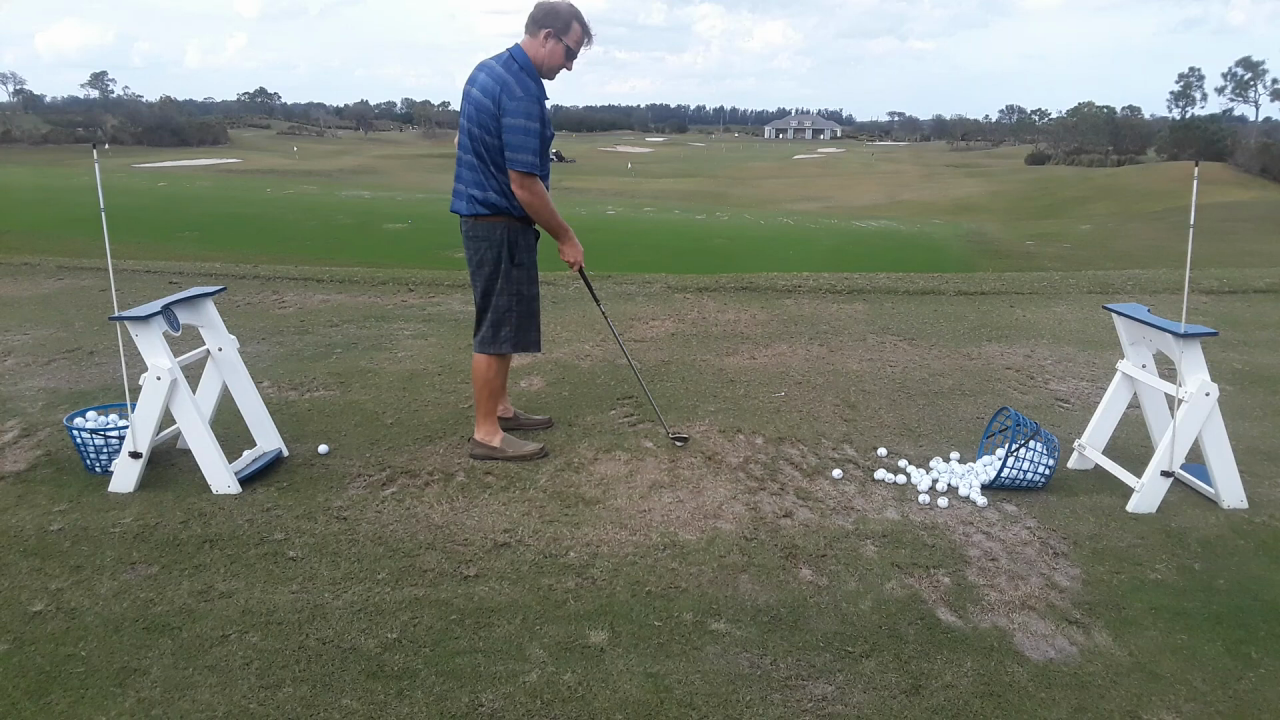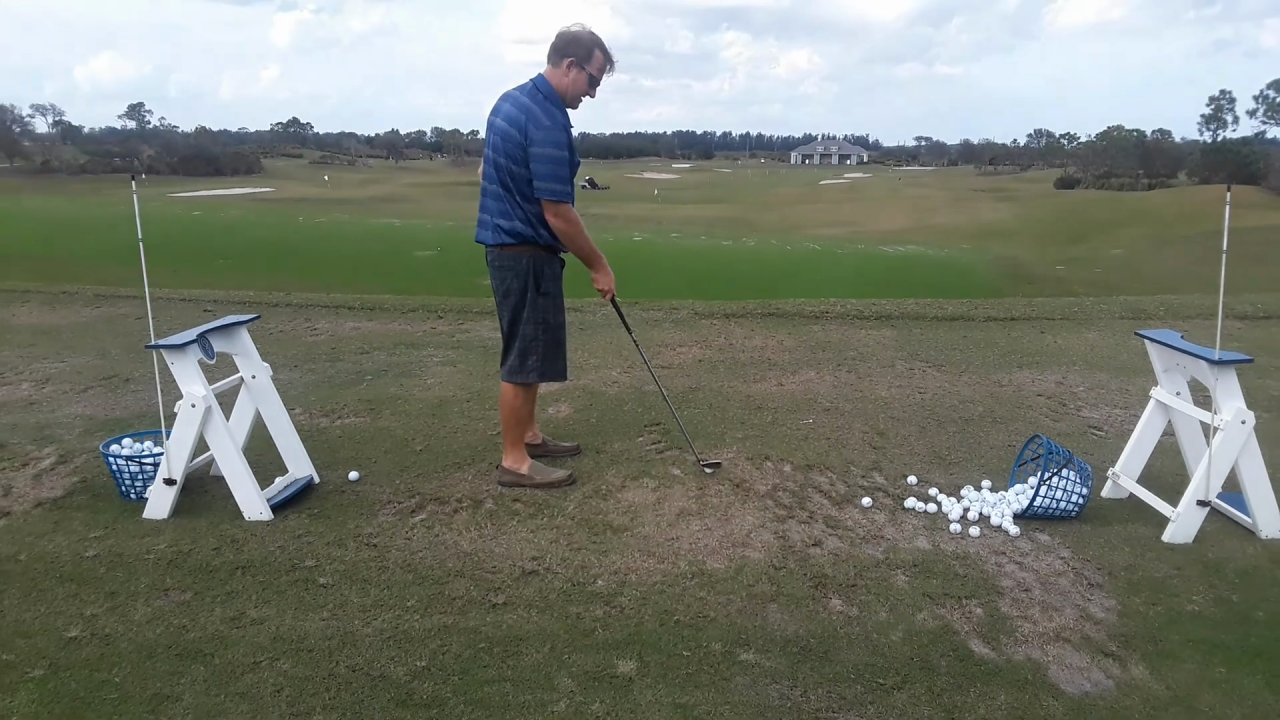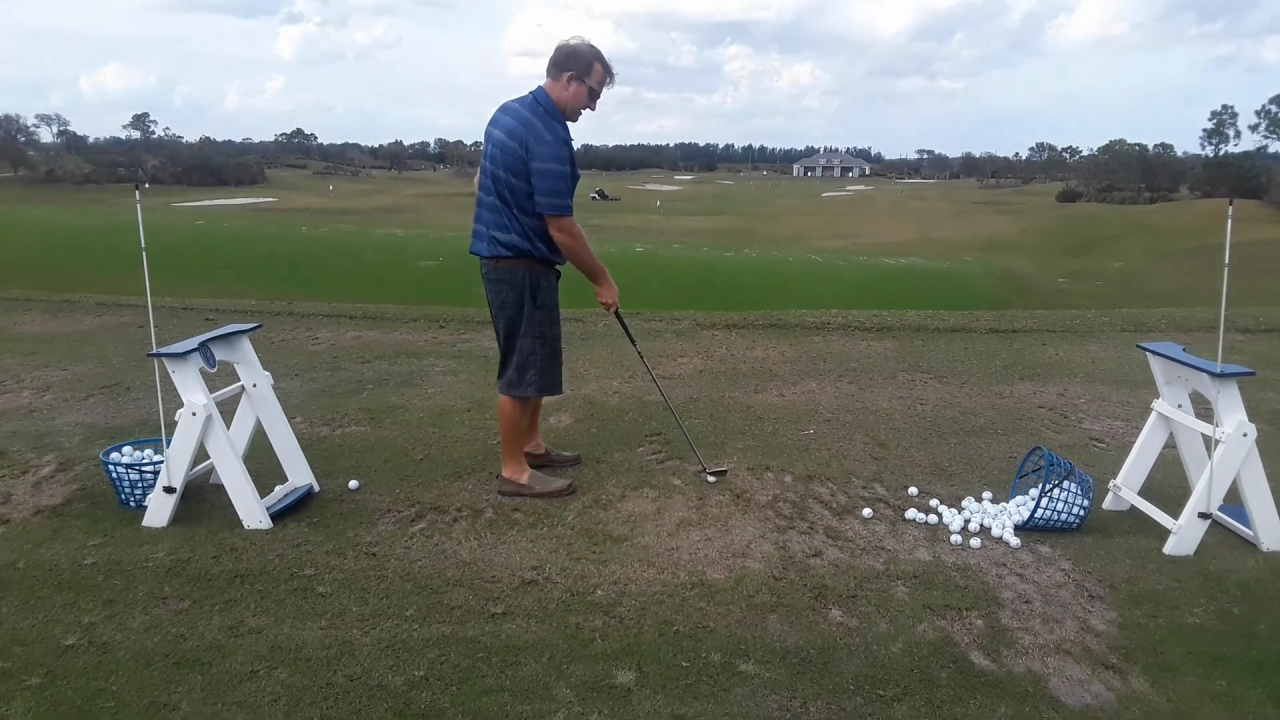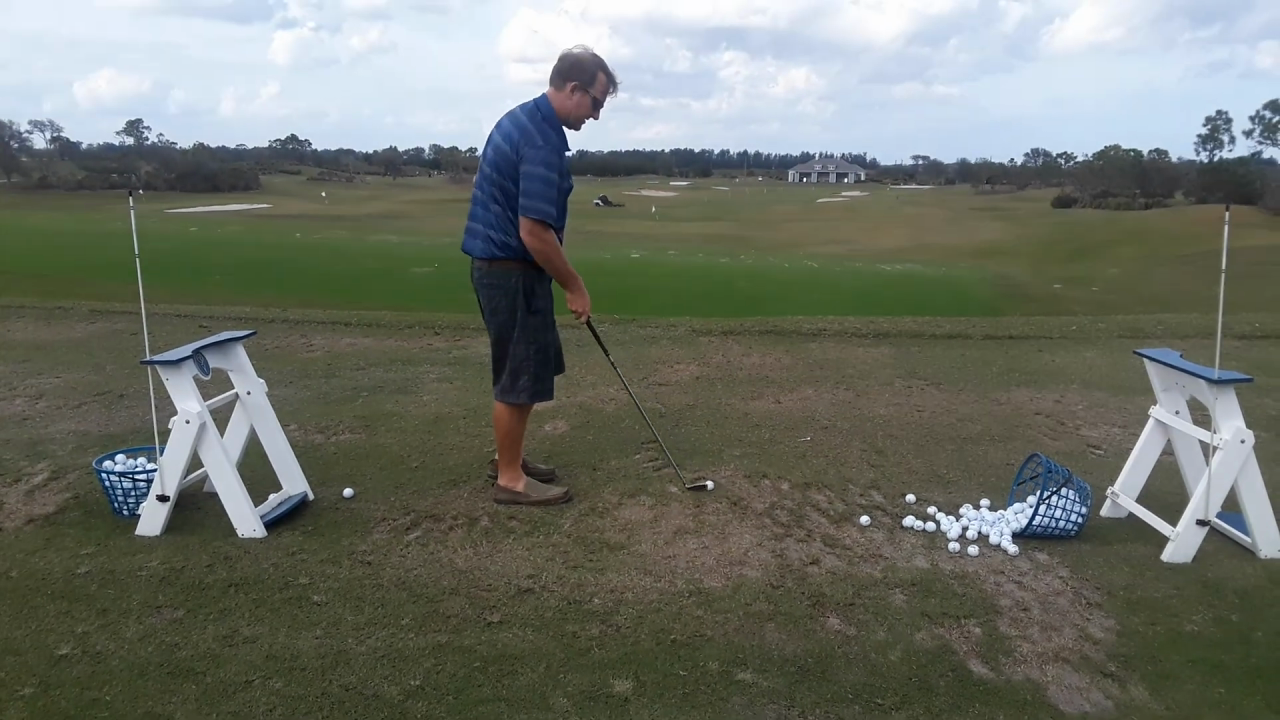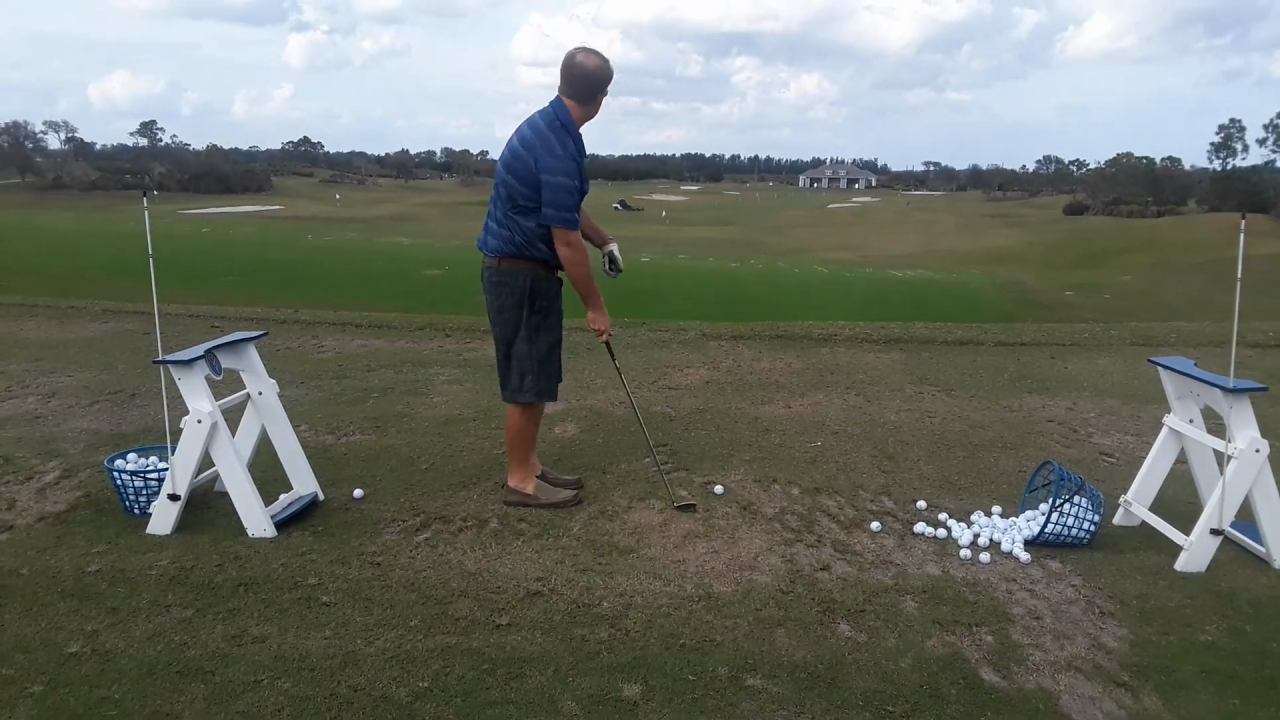
dt=0.4s
person 1, frame 1
left shoulder: (489, 69)
right shoulder: (521, 91)
left elbow: (476, 146)
right elbow: (524, 184)
right wrist: (566, 238)
left hip: (484, 213)
right hip: (500, 223)
left knee: (502, 323)
right knee: (497, 328)
left ankle: (499, 408)
right ankle: (486, 433)
person 1, frame 2
left shoulder: (512, 100)
right shoulder: (547, 121)
left elbow: (490, 173)
right elbow: (557, 212)
right wrist: (598, 266)
left hip: (509, 243)
right hip: (526, 252)
left knee: (529, 351)
right knee: (525, 356)
left ankle: (529, 436)
right ankle: (513, 461)
person 1, frame 3
left shoulder: (508, 111)
right shoulder: (548, 136)
left elbow: (483, 182)
right elbow: (561, 228)
right wrist: (601, 280)
left hip: (503, 255)
right hip: (522, 266)
left knee: (534, 360)
right knee: (523, 368)
left ankle: (532, 445)
right ankle: (513, 470)
person 1, frame 4
left shoulder: (521, 118)
right shoulder: (542, 140)
left elbow: (486, 190)
right elbow: (535, 233)
right wrist: (574, 286)
left hip: (502, 264)
right hip: (510, 271)
left knee: (533, 367)
right knee: (518, 375)
left ankle: (509, 457)
right ankle: (509, 479)
person 1, frame 5
left shoulder: (546, 126)
right shoulder: (558, 148)
right elbow: (566, 242)
left wrist: (606, 241)
right wrist: (594, 306)
left hip: (519, 267)
right hip: (521, 273)
left knee: (535, 376)
right knee: (527, 378)
left ankle: (529, 465)
right ankle: (519, 481)
